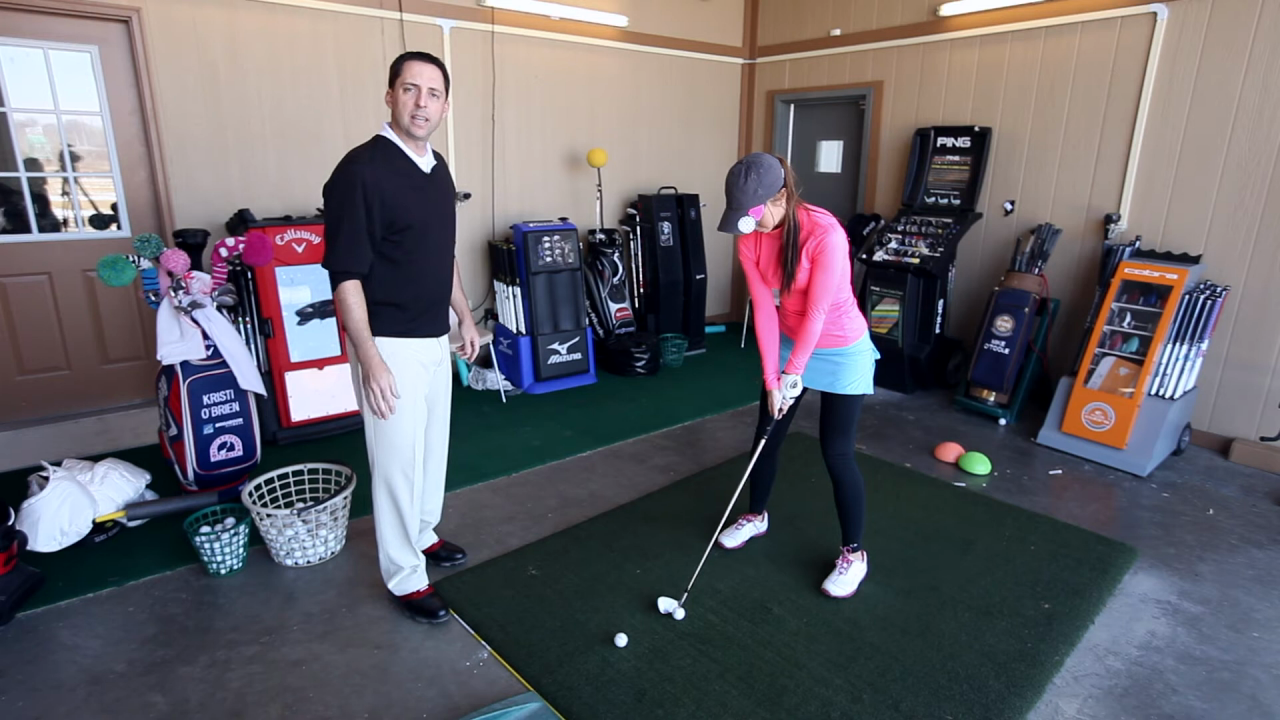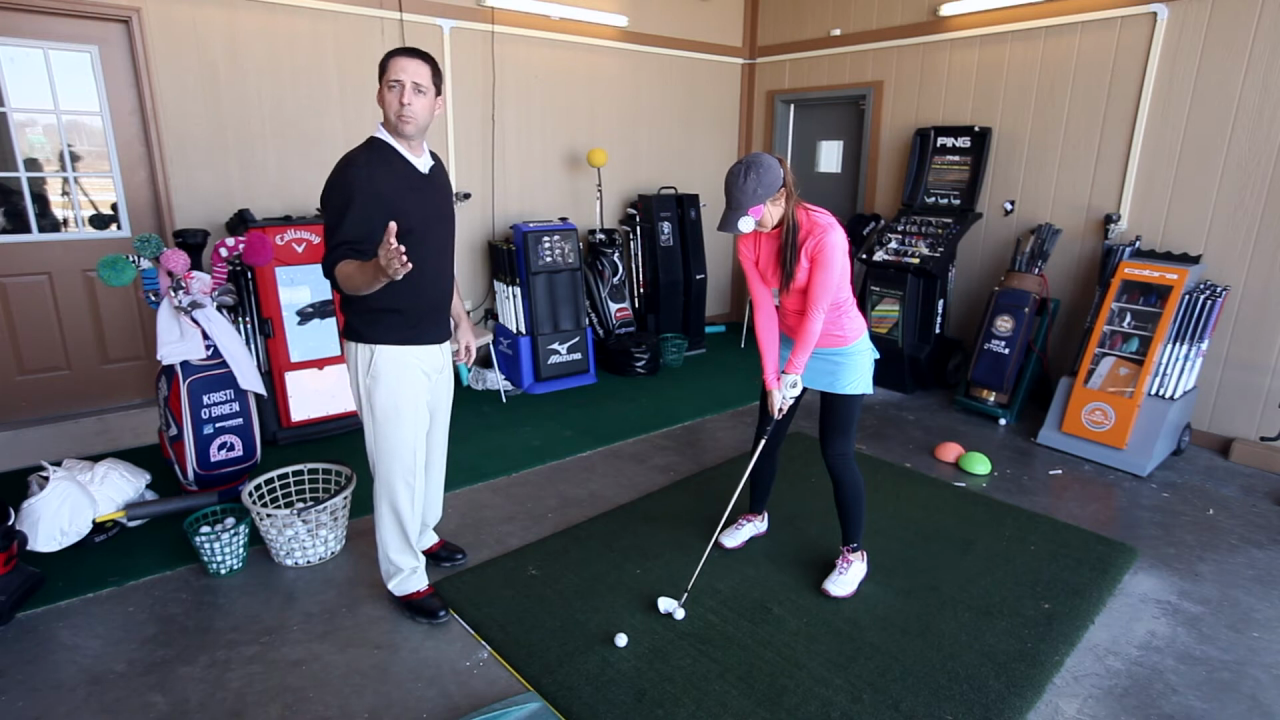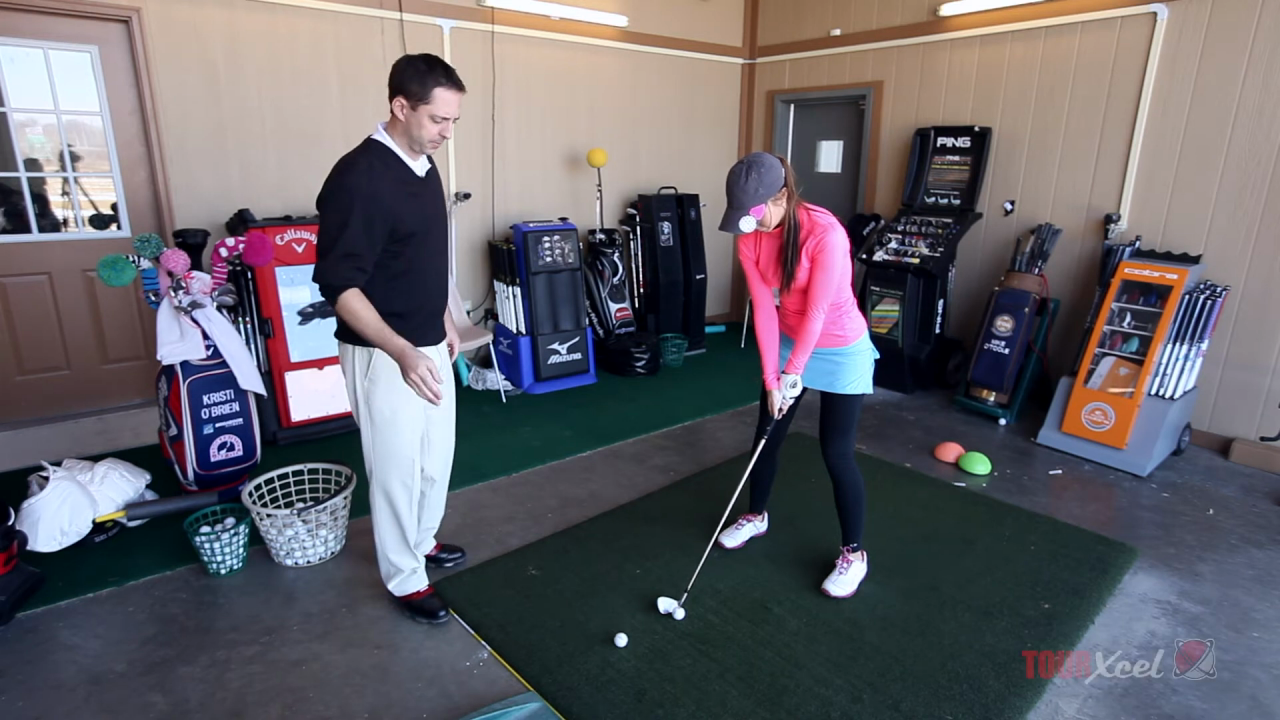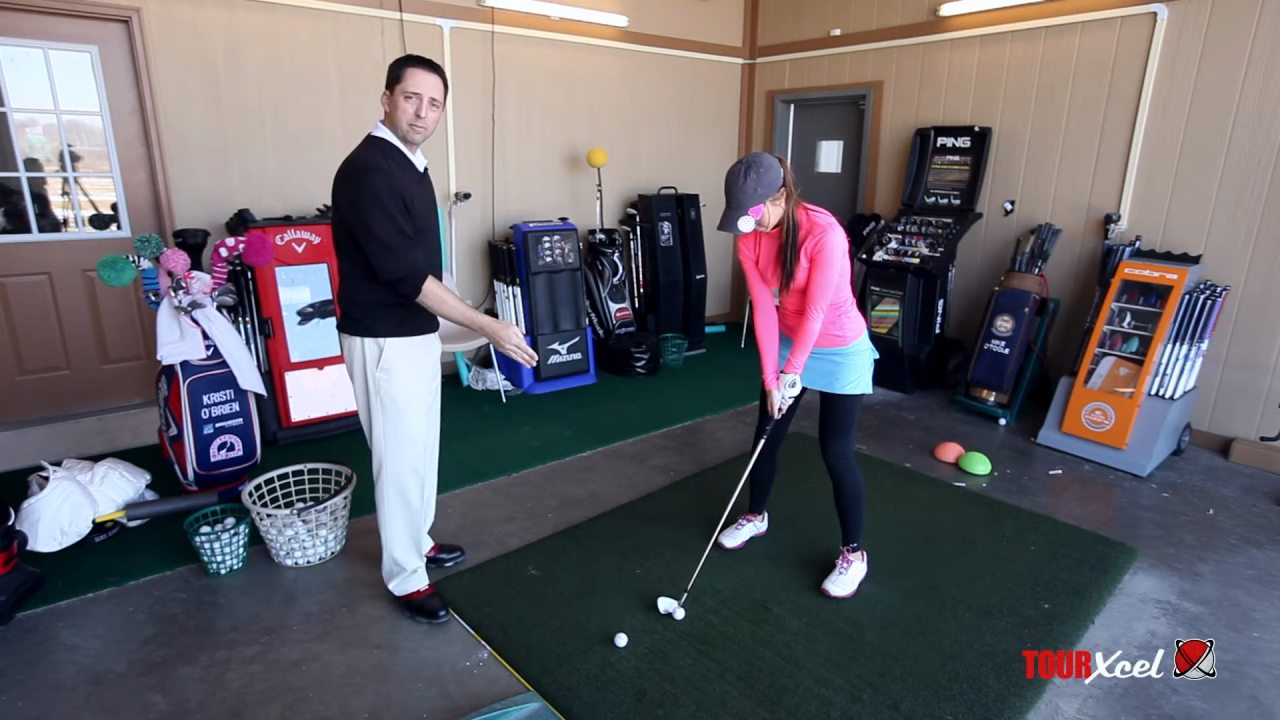
dt=1s
person 1, frame 1
left shoulder: (437, 169)
right shoulder: (362, 169)
right elbow: (345, 273)
left wrist: (465, 316)
right wrist: (368, 356)
left hip: (434, 339)
right hip: (390, 344)
left knee: (430, 448)
right knee: (398, 460)
left ankle: (422, 534)
right ankle: (405, 577)
person 1, frame 2
left shoulder: (434, 168)
right shoulder: (359, 171)
right elbow: (340, 270)
left wrist: (460, 319)
right wrist: (379, 269)
left hip: (434, 344)
right hip: (386, 352)
left knee: (431, 454)
right knee: (399, 465)
left ankle: (422, 534)
right ankle: (405, 578)
person 1, frame 3
left shoulder: (425, 167)
right shoulder: (358, 177)
right elbow: (339, 283)
left wrist: (444, 321)
right wrist: (398, 351)
left hip: (428, 346)
right hip: (382, 356)
left knee: (436, 456)
right knee: (398, 468)
left ankle: (422, 542)
right ankle: (405, 578)
person 1, frame 4
left shoulder: (410, 164)
right shoulder: (368, 171)
right elbow: (406, 273)
right wrist: (487, 326)
left hip: (417, 334)
right hip: (384, 342)
left knee: (420, 451)
right knee: (400, 459)
left ankle: (415, 540)
right ankle: (405, 577)
person 2, frame 1
left shoulder: (825, 234)
right shoulder: (749, 237)
left elbow: (817, 312)
right elbow: (764, 307)
left wrist: (793, 373)
right wrist: (772, 379)
left hip: (842, 351)
right hip: (789, 343)
left knee: (836, 452)
right knee: (767, 436)
left ankle: (854, 554)
right ankle: (756, 516)
person 2, frame 2
left shoulder: (824, 233)
right shoulder: (749, 237)
left elbow: (816, 311)
right elbow: (763, 307)
left wrist: (793, 374)
right wrist: (772, 380)
left hip: (840, 351)
right hip: (789, 342)
left knee: (836, 452)
right knee: (767, 435)
left ankle: (854, 554)
right ankle: (756, 516)
person 2, frame 3
left shoulder: (825, 233)
right shoulder: (750, 237)
left elbow: (816, 311)
right elbow: (764, 307)
left wrist: (793, 374)
right wrist: (772, 379)
left hip: (840, 351)
right hip: (789, 343)
left knee: (836, 453)
right knee: (767, 436)
left ankle: (853, 554)
right ankle: (756, 516)
person 2, frame 4
left shoulder: (824, 233)
right shoulder: (749, 236)
left elbow: (815, 311)
right elbow: (763, 307)
left wrist: (792, 374)
right wrist: (771, 380)
left hip: (840, 351)
right hip: (788, 342)
left knee: (836, 452)
right knee: (766, 436)
left ankle: (853, 554)
right ankle: (755, 516)
